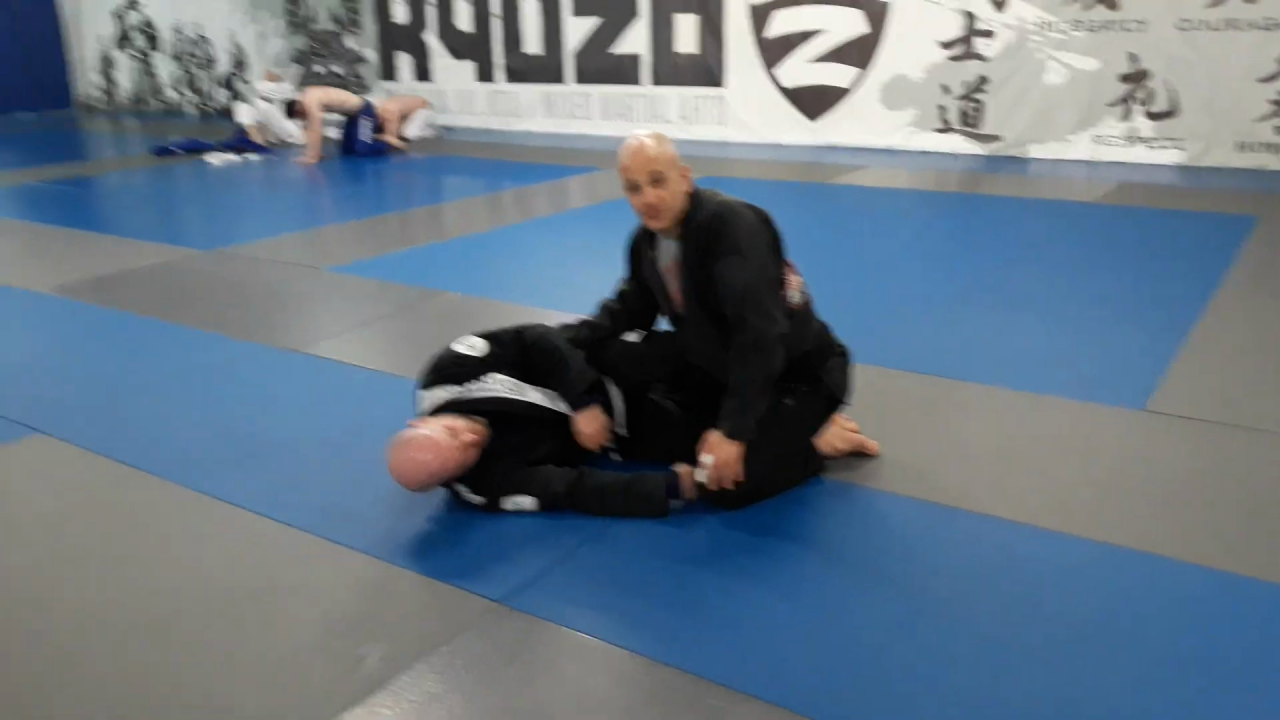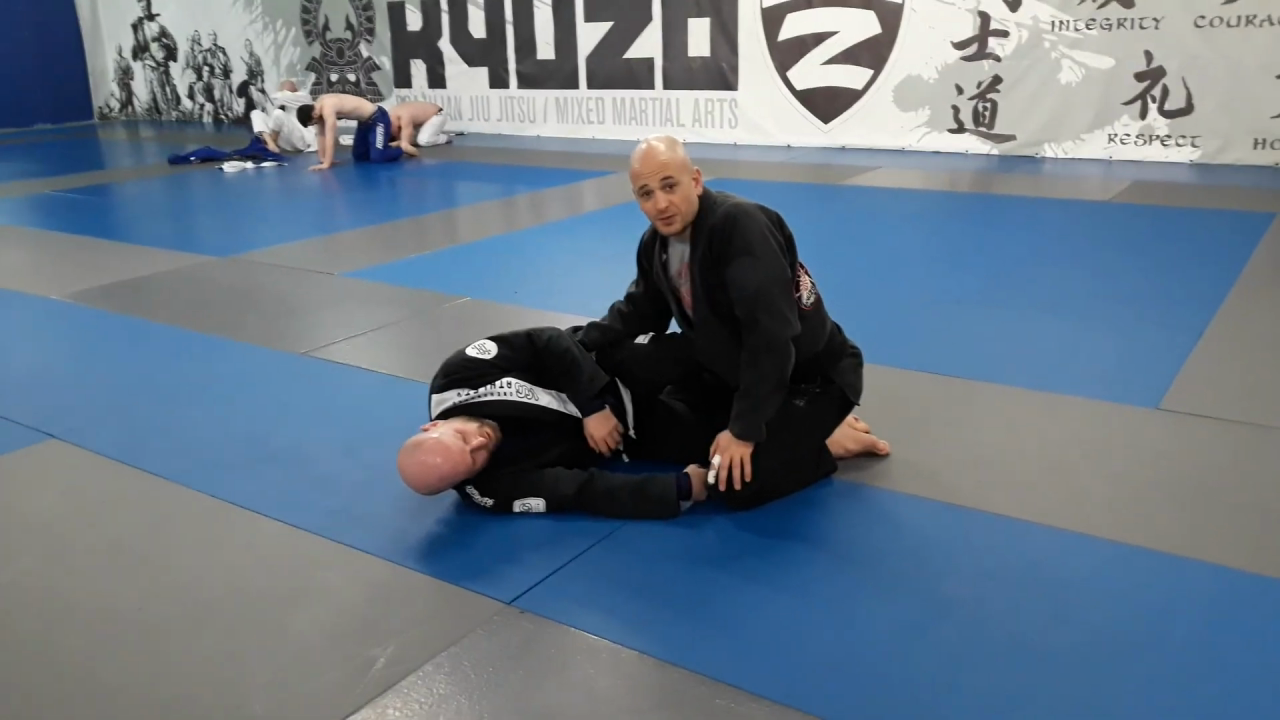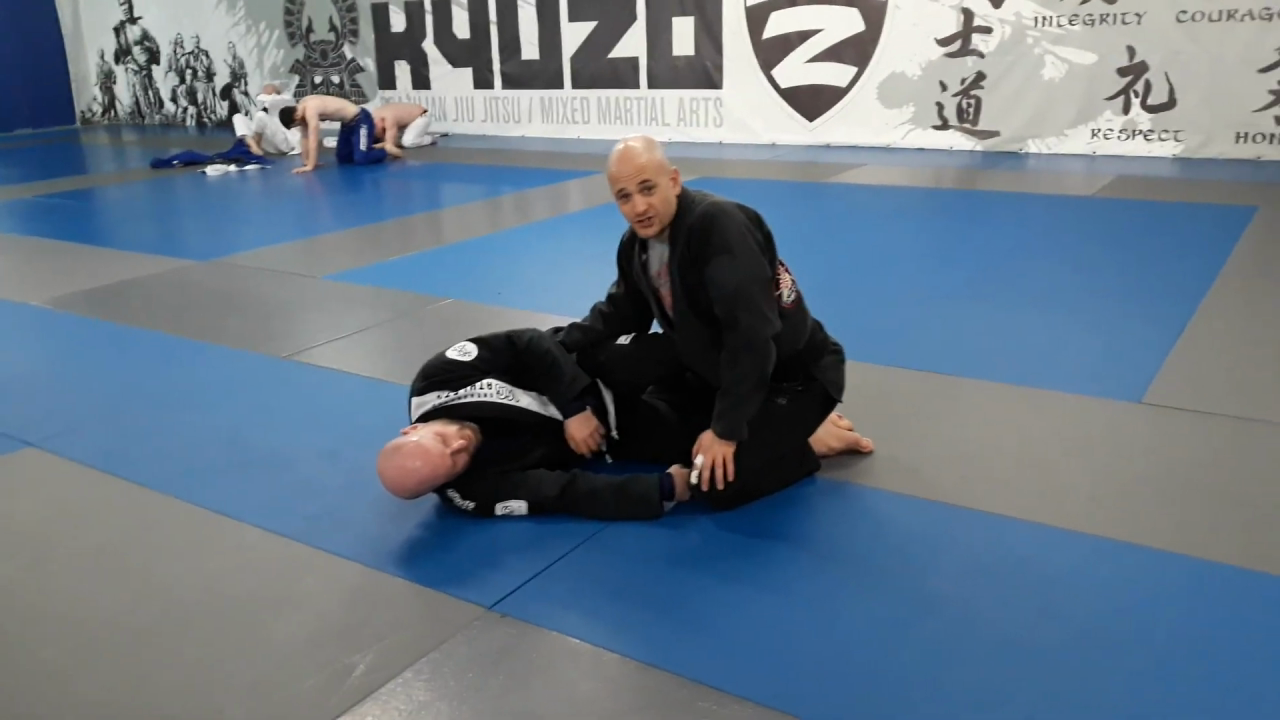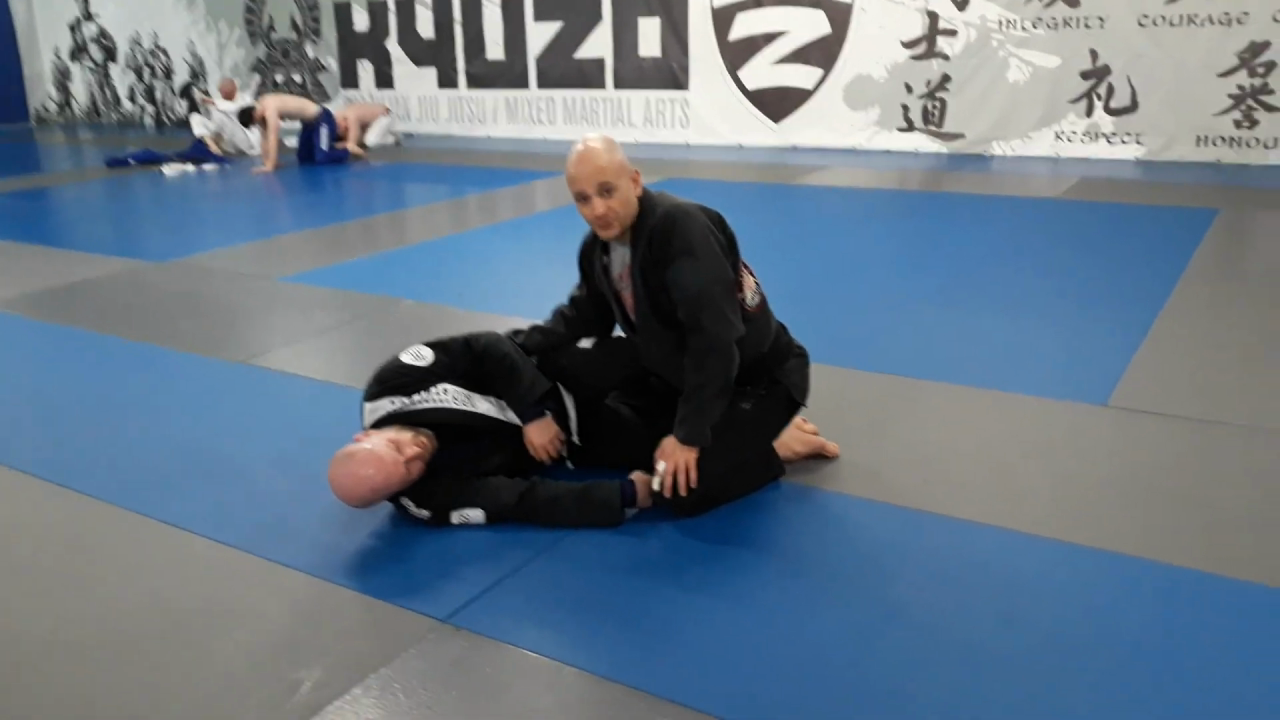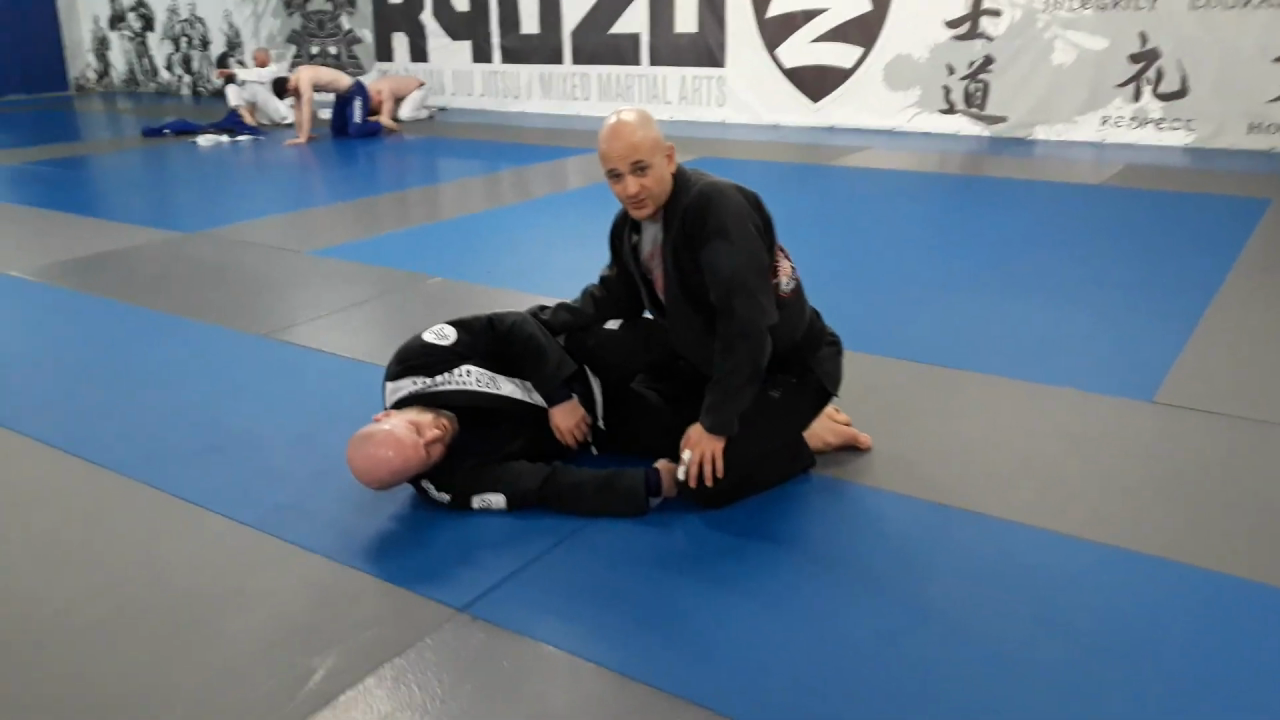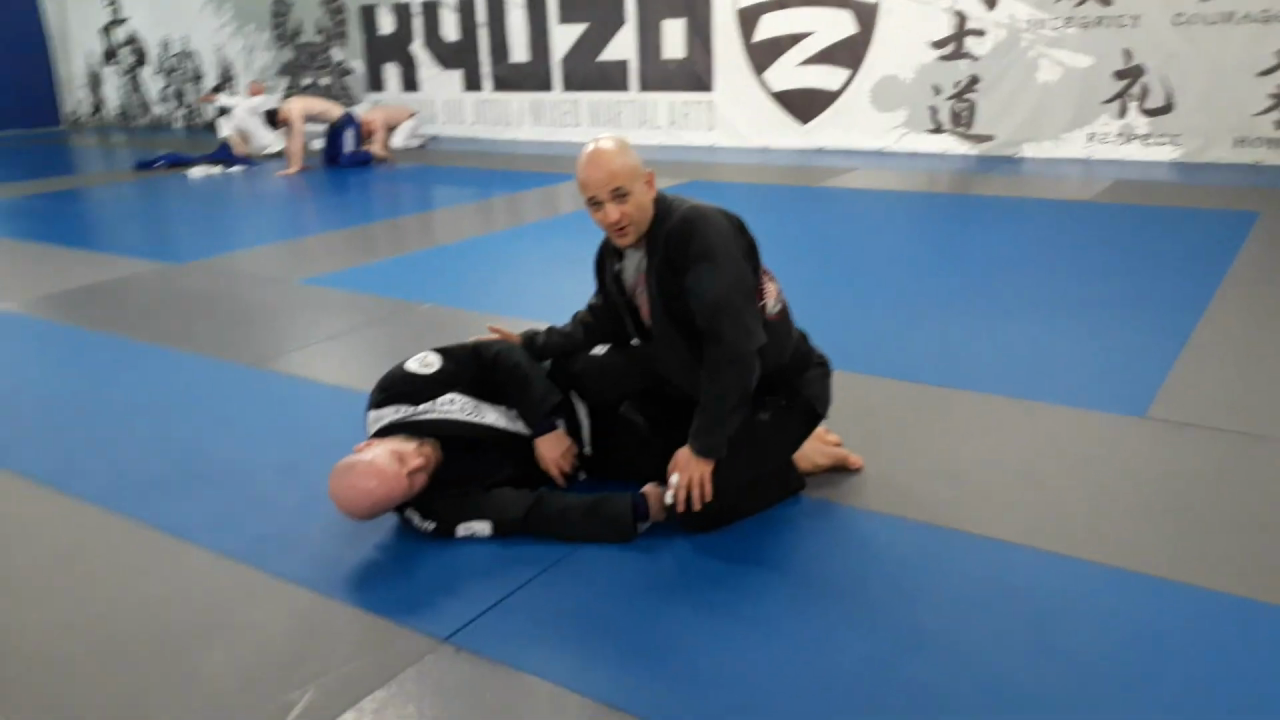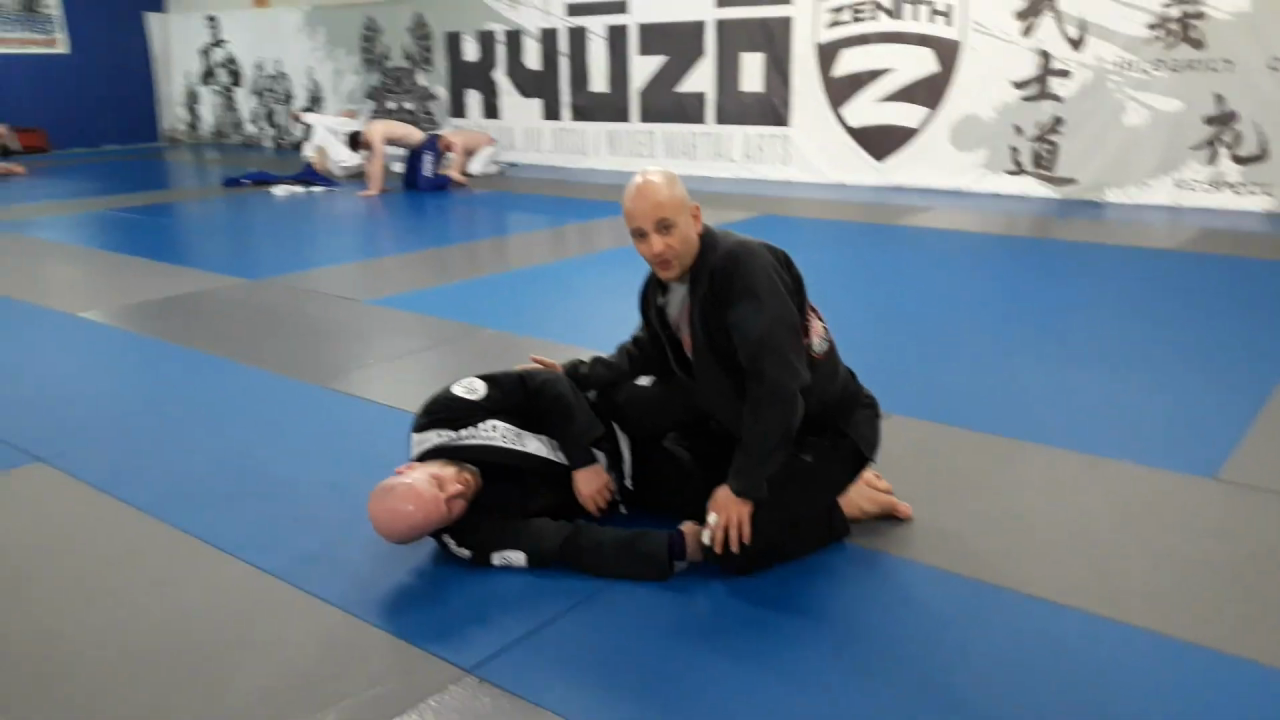
dt=0.3s
person 1, frame 1
left shoulder: (730, 225)
right shoulder: (646, 239)
left elbow: (759, 336)
right elbow: (629, 309)
left wrist: (734, 429)
right wrist: (569, 341)
left hip: (796, 373)
right hip: (718, 361)
left knee: (727, 487)
left ankle: (817, 439)
person 1, frame 2
left shoulder: (741, 227)
right shoulder: (656, 242)
left elbow: (771, 337)
right elbow: (639, 311)
left wrist: (744, 430)
right wrist: (577, 343)
left hip: (809, 373)
right hip: (730, 361)
left knee: (738, 486)
left ankle: (828, 439)
person 1, frame 3
left shoulder: (720, 226)
right shoulder: (636, 242)
left elbow: (751, 335)
right elbow: (621, 312)
left wrist: (726, 429)
right wrist: (558, 345)
left hip: (791, 371)
right hip: (712, 362)
left knee: (722, 486)
left ankle: (813, 437)
person 1, frame 4
left shoulder: (682, 228)
right shoulder: (599, 244)
left elbow: (714, 340)
right elbow: (583, 316)
left wrist: (688, 434)
right wrist: (516, 346)
left hip: (755, 374)
right hip: (676, 366)
left knee: (685, 492)
right knee: (563, 366)
left ankle: (777, 441)
person 1, frame 5
left shoulder: (718, 208)
right shoulder: (630, 222)
left elbow: (747, 325)
right elbow: (615, 297)
left wrist: (716, 422)
right wrist: (541, 321)
left hip: (787, 362)
right hip: (707, 352)
left knee: (711, 483)
left ankle: (808, 433)
person 1, frame 6
left shoulder: (700, 232)
right shoulder: (616, 249)
left elbow: (735, 349)
right elbow: (605, 323)
left wrist: (704, 446)
right wrist: (529, 345)
left hip: (776, 385)
right hip: (696, 377)
left knee: (699, 506)
left ankle: (797, 455)
person 1, frame 7
left shoulder: (746, 267)
right shoulder: (661, 284)
left elbow: (777, 387)
right elbow: (649, 355)
left wrist: (744, 485)
right wrist: (575, 374)
left hip: (824, 427)
right hip: (743, 417)
left knee: (736, 547)
left ankle: (845, 501)
person 2, frame 1
left shoulder: (448, 373)
right shoulder: (485, 489)
left elbow: (537, 340)
right elbow: (580, 491)
left wrist: (584, 402)
right wrist: (676, 485)
left hip: (605, 374)
person 2, frame 2
left shoulder: (459, 373)
right shoulder: (498, 490)
left elbow: (548, 342)
right elbow: (589, 493)
left wrist: (594, 405)
right wrist: (685, 487)
person 2, frame 3
left shoulder: (438, 377)
right shoulder: (475, 492)
left elbow: (528, 345)
right elbow: (568, 493)
left wrist: (574, 407)
right wrist: (669, 488)
person 2, frame 4
left shoulder: (392, 383)
right shoulder: (433, 505)
left elbow: (486, 351)
right elbow: (532, 503)
left wrist: (534, 409)
right wrist: (634, 493)
left hip: (559, 379)
right ankle: (773, 441)
person 2, frame 5
left shoulder: (415, 361)
right shoulder: (454, 484)
left elbow: (510, 327)
right elbow: (554, 488)
left wrist: (558, 395)
right wrist: (656, 482)
person 2, frame 6
left shoulder: (398, 390)
right shoulder: (444, 517)
left elbow: (493, 356)
right elbow: (545, 517)
left wrist: (543, 424)
right wrist: (647, 507)
left hip: (566, 386)
right hip: (590, 446)
right ankle: (792, 457)
person 2, frame 7
left shoulder: (444, 414)
right shoulder: (478, 539)
left elbow: (542, 386)
right elbow: (576, 547)
left wrist: (583, 459)
right wrist: (681, 546)
